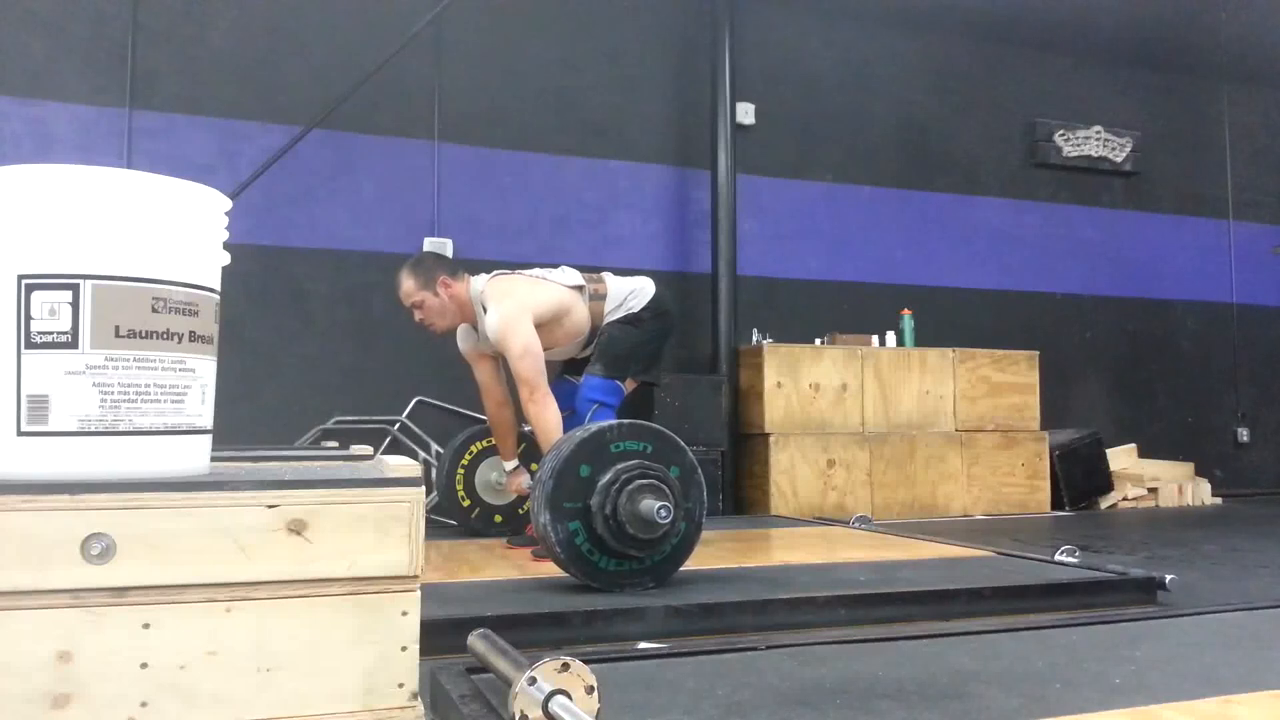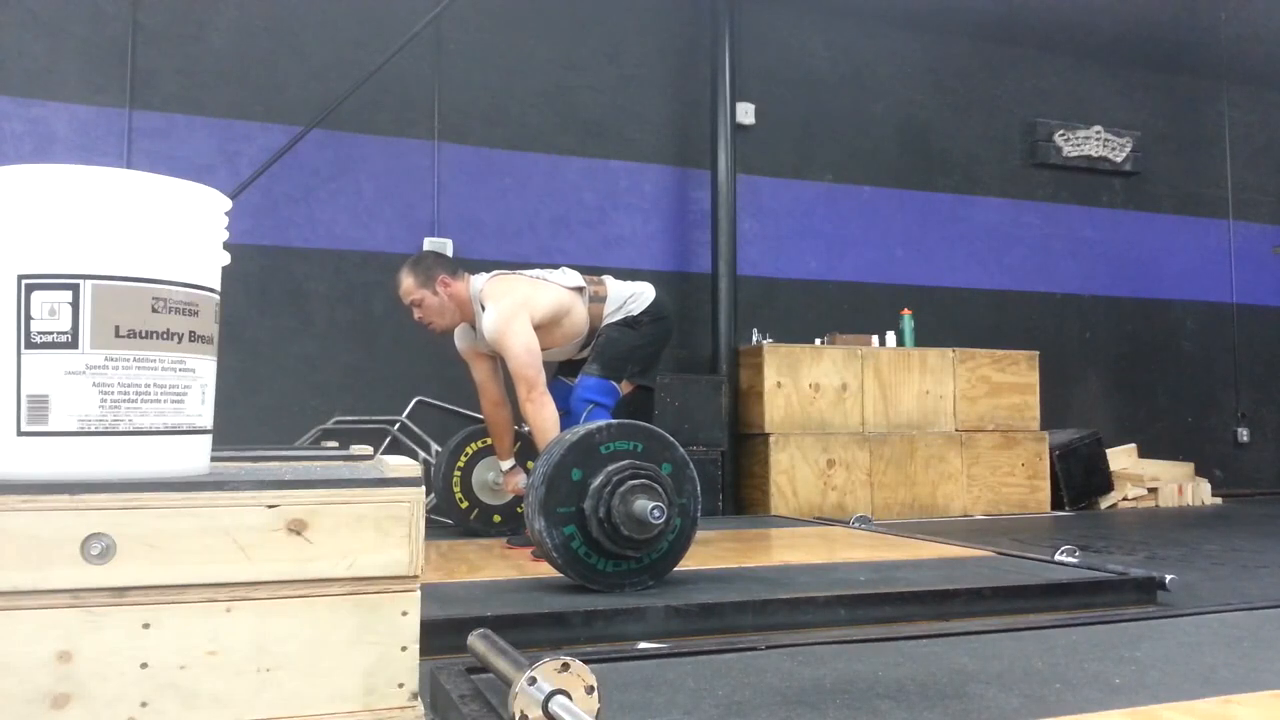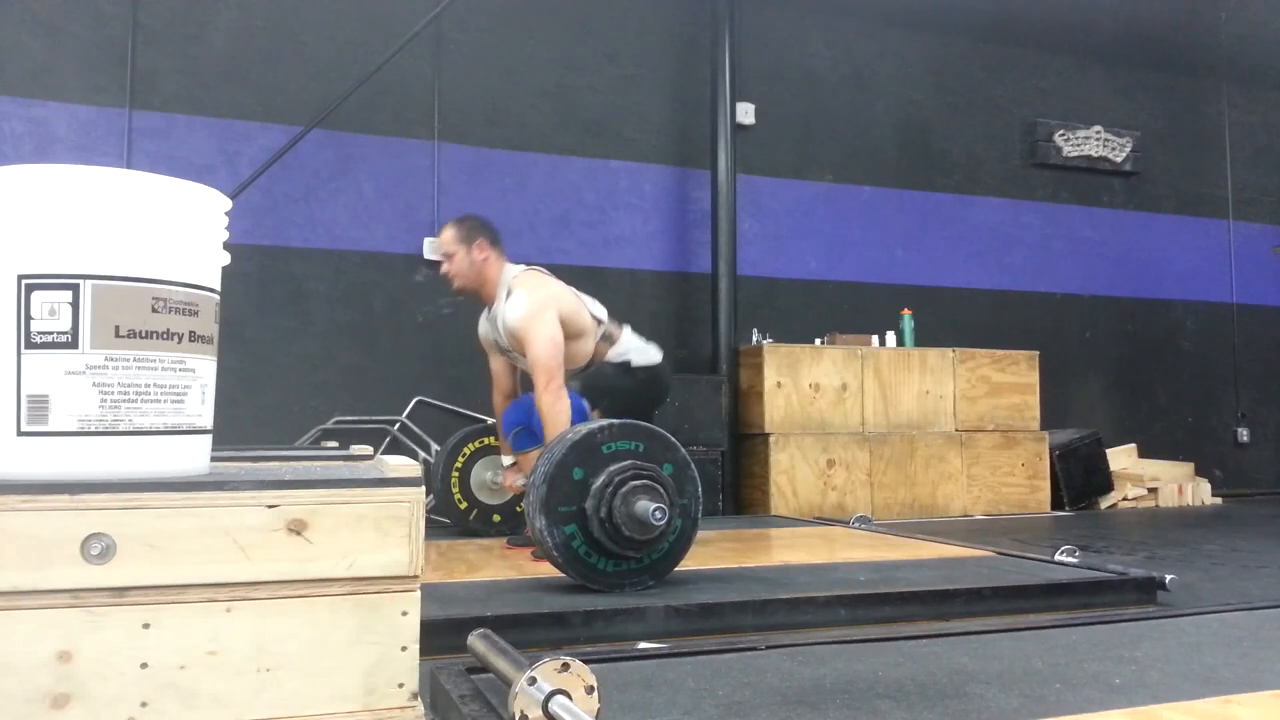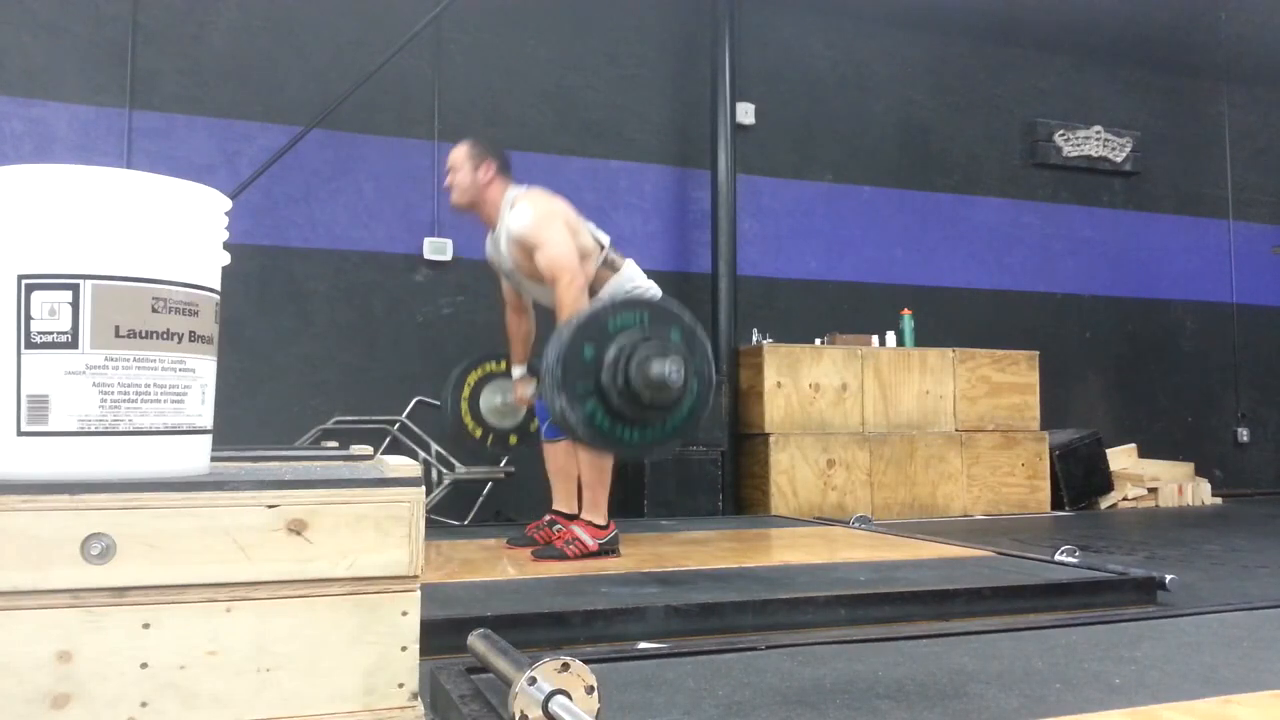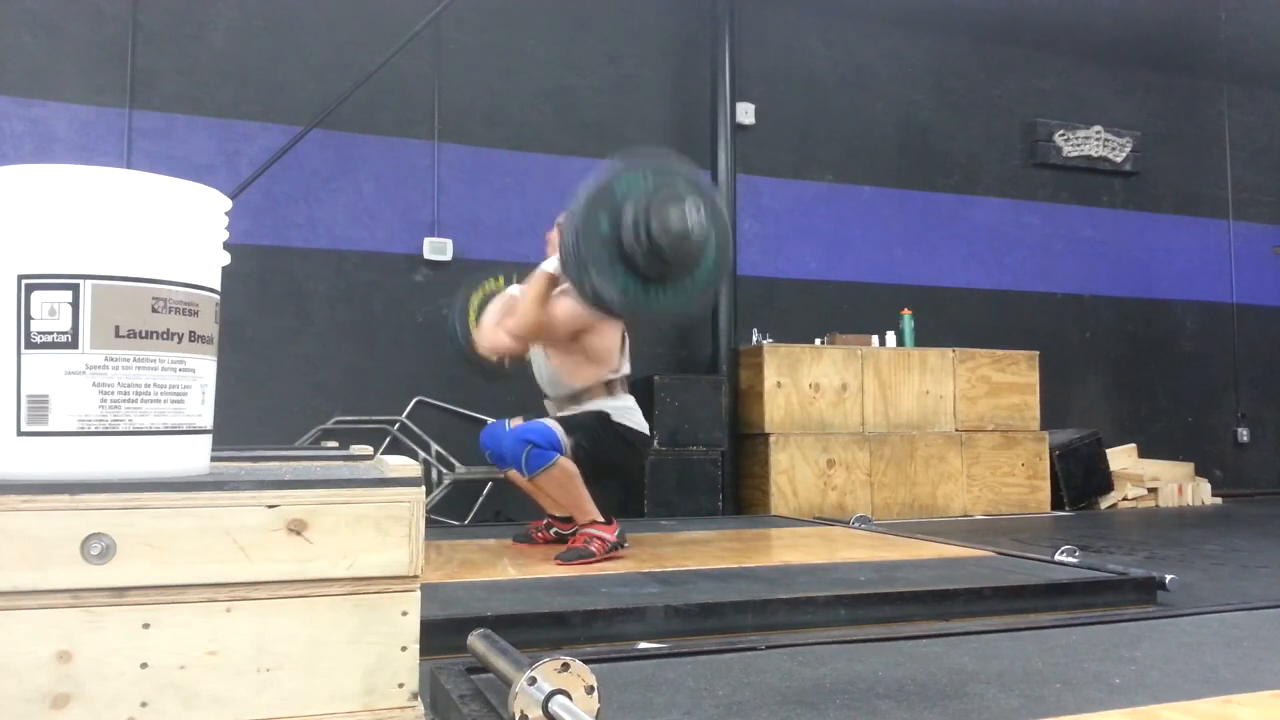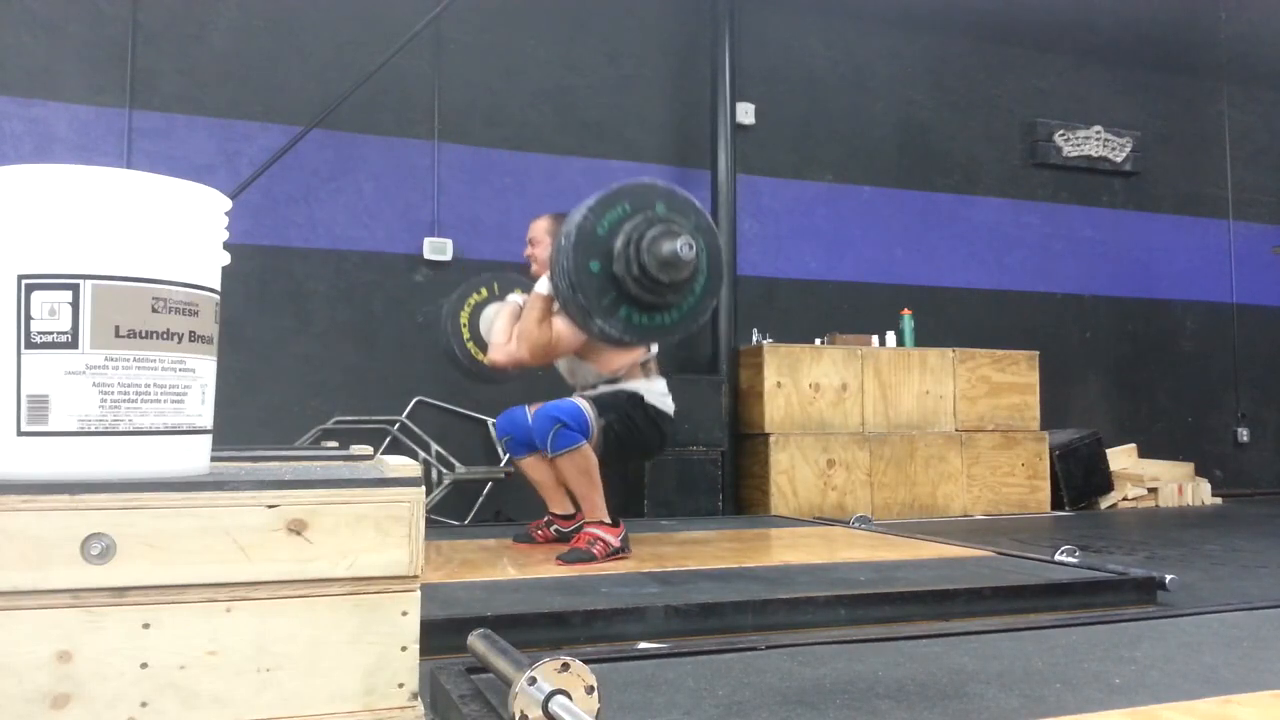
dt=0.7s
person 1, frame 1
left shoulder: (503, 312)
right shoulder: (470, 334)
left elbow: (535, 396)
right elbow: (496, 401)
right wrist: (512, 466)
left hip: (640, 312)
right hip: (605, 325)
left knee: (593, 401)
right knee: (562, 408)
person 1, frame 2
left shoulder: (501, 313)
right shoulder: (467, 332)
left elbow: (533, 396)
right elbow: (493, 401)
right wrist: (508, 466)
left hip: (640, 315)
right hip: (599, 326)
left knee: (589, 402)
right knee: (558, 408)
person 1, frame 3
left shoulder: (527, 300)
right shoulder: (490, 318)
left elbow: (551, 388)
right elbow: (503, 393)
right wrist: (512, 465)
left hip: (638, 372)
right hip: (604, 374)
left knee: (546, 418)
right knee: (516, 420)
person 1, frame 4
left shoulder: (529, 214)
right shoulder: (496, 239)
left elbow: (571, 286)
right elbow: (518, 311)
right wrist: (520, 374)
right knee: (552, 403)
left ankle: (597, 528)
right ankle: (563, 519)
person 1, frame 5
left shoulder: (582, 296)
right shoulder: (554, 295)
left elbow: (519, 332)
right elbow: (487, 340)
left wrist: (549, 269)
right wrist: (512, 293)
left hip: (613, 431)
right hip: (581, 426)
left knee: (526, 440)
right knee: (494, 437)
left ankle: (600, 527)
right ankle: (565, 518)
person 1, frame 6
right shoulder: (555, 303)
left elbow: (533, 354)
right elbow: (499, 354)
left wrist: (543, 288)
right wrist: (514, 302)
left hip: (642, 413)
right hip: (603, 413)
left knee: (552, 417)
right knee: (511, 425)
left ankle: (604, 529)
right ankle: (565, 519)
